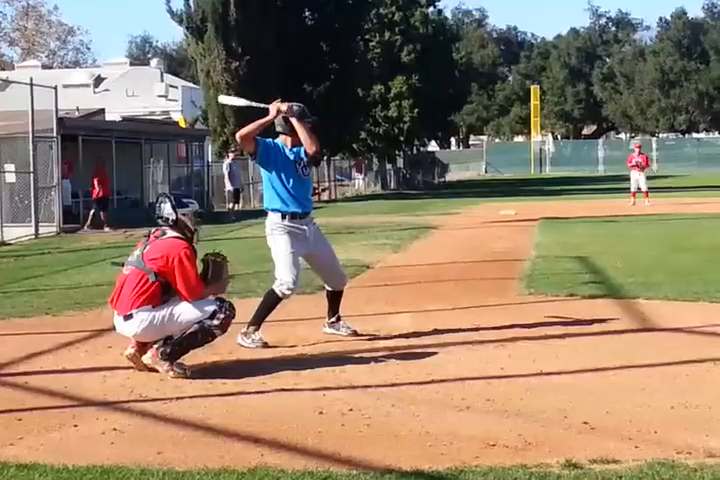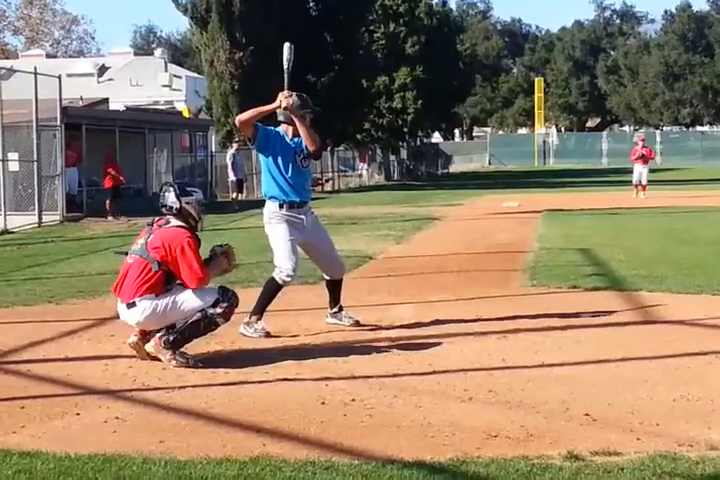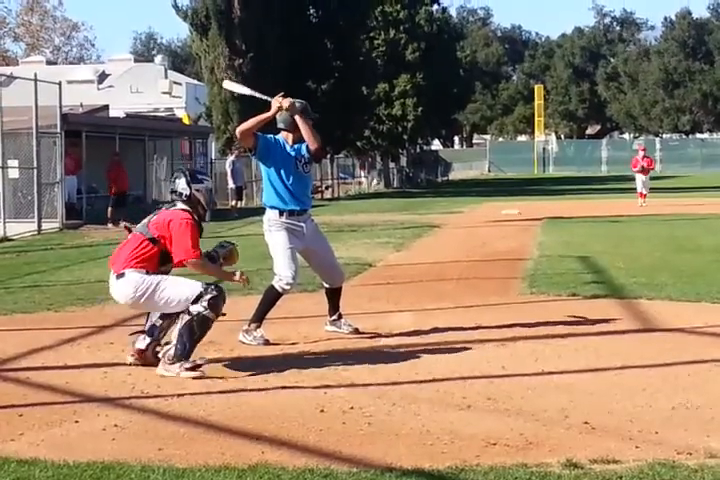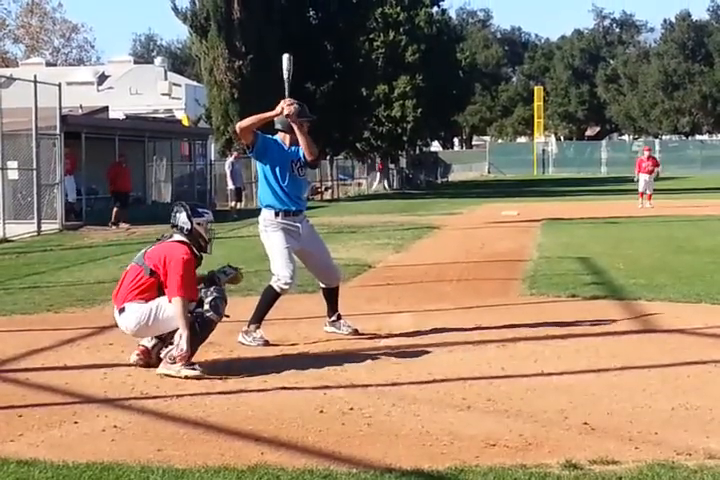
dt=0.5s
person 1, frame 1
left shoulder: (303, 151)
right shoulder: (268, 149)
left elbow: (314, 149)
right elbow: (241, 137)
left wrist: (293, 117)
right wrist: (271, 117)
left hip: (307, 224)
right hip: (281, 225)
left knee: (337, 277)
right knee: (286, 283)
left ankle: (333, 320)
right ankle: (249, 331)
person 1, frame 2
left shoulder: (304, 141)
right shoulder: (268, 136)
left elbow: (314, 147)
right elbow: (241, 121)
left wrist: (293, 113)
right wrist: (275, 105)
left hip: (305, 213)
right hip: (279, 213)
left knee: (335, 265)
right knee: (286, 270)
left ankle: (335, 310)
right ankle: (252, 320)
person 1, frame 3
left shoulder: (304, 149)
right shoulder: (269, 145)
left elbow: (317, 146)
right elbow: (241, 133)
left wrist: (296, 113)
right wrist: (272, 112)
left hip: (305, 221)
right hip: (279, 222)
left knee: (334, 273)
right knee: (286, 278)
left ankle: (334, 318)
right ankle: (251, 328)
person 1, frame 4
left shoulder: (300, 150)
right shoulder: (266, 144)
left elbow: (313, 158)
right elbow: (241, 128)
left wrist: (293, 122)
right wrist: (276, 112)
left hip: (300, 221)
right hip: (274, 222)
left knee: (330, 272)
right knee: (284, 277)
left ankle: (333, 319)
right ankle: (250, 329)
person 2, frame 1
left shoulder: (151, 240)
right shoulder: (179, 247)
right elbow: (195, 294)
left wrist: (209, 285)
right wrist: (218, 286)
left hip: (123, 319)
right hip: (141, 320)
left knee: (180, 300)
right knee: (223, 311)
left ankle: (142, 346)
right ankle: (163, 354)
person 2, frame 2
left shoulder: (156, 227)
right shoulder: (181, 236)
right elbow: (199, 280)
left wrist: (209, 265)
right wrist: (219, 263)
left hip: (127, 305)
right hip: (143, 308)
left knee: (184, 290)
right knee: (226, 299)
left ankle: (145, 334)
right ankle: (166, 343)
person 2, frame 3
left shoulder: (168, 214)
right shoulder: (182, 218)
left elbow: (180, 258)
right elbow: (192, 260)
left wrist: (212, 259)
right wrist: (227, 275)
left hip: (123, 281)
right hip: (133, 283)
left knee: (180, 296)
right knee: (212, 295)
left ankle: (144, 349)
right ankle: (174, 361)
person 2, frame 4
left shoulder: (169, 245)
right shoulder: (181, 254)
right elbow: (178, 297)
left wrist: (208, 279)
right wrist: (186, 334)
left hip: (128, 313)
right hip: (137, 314)
right knee: (214, 298)
left ankle: (149, 350)
right ankle: (173, 361)
